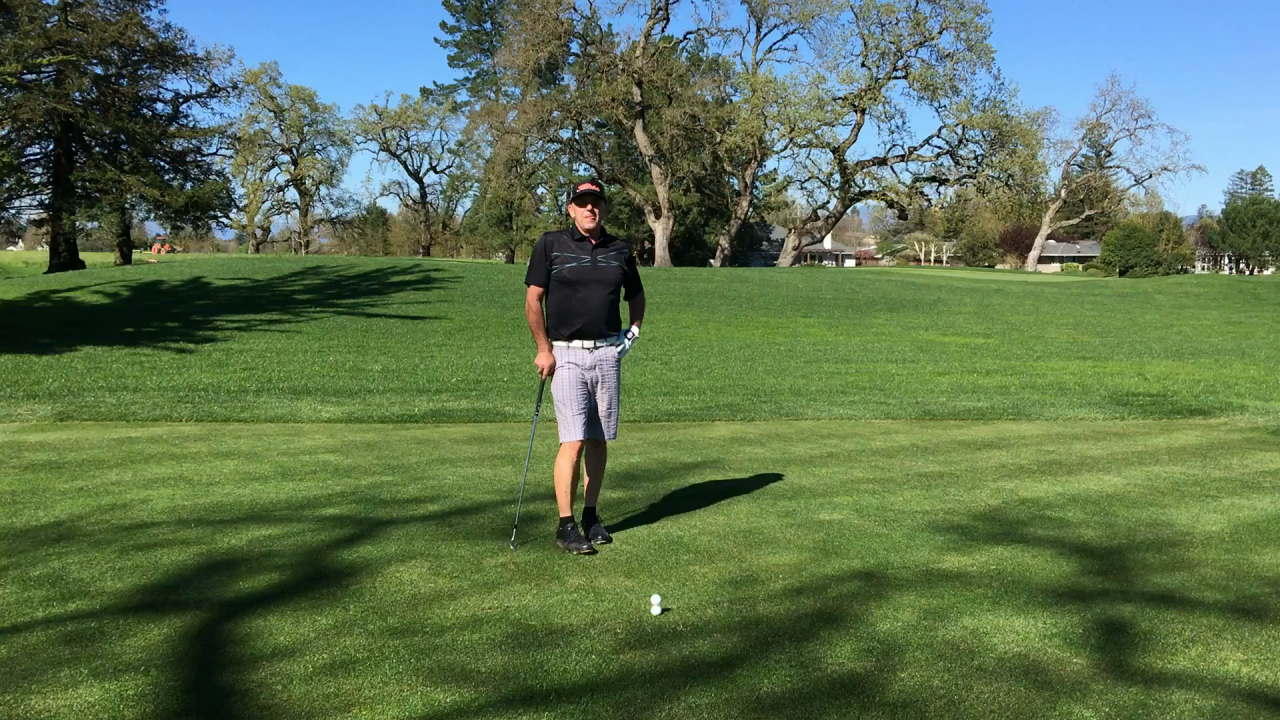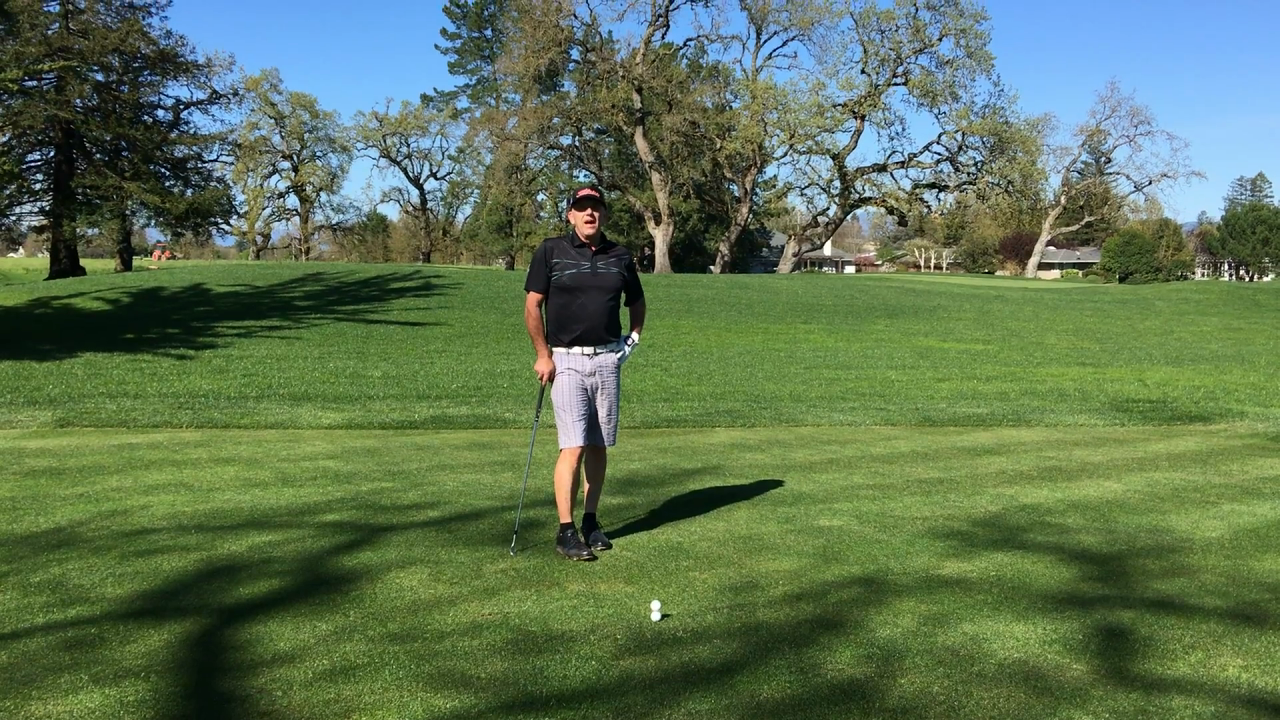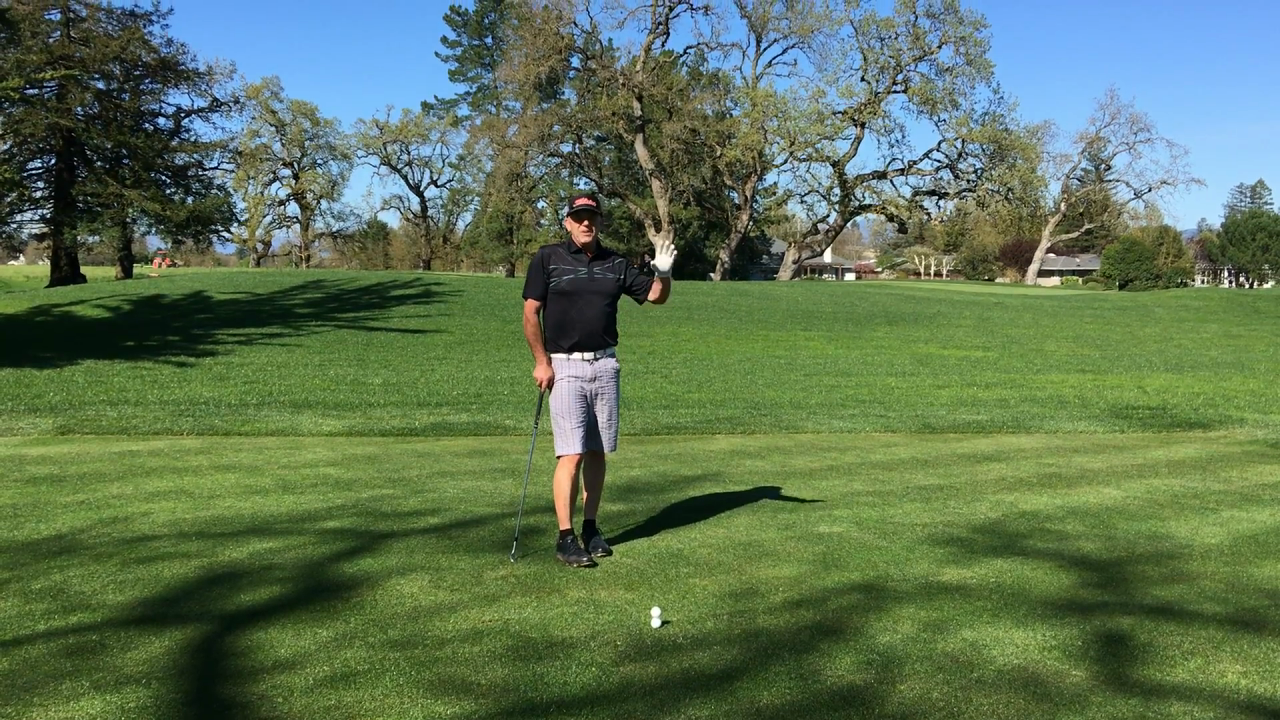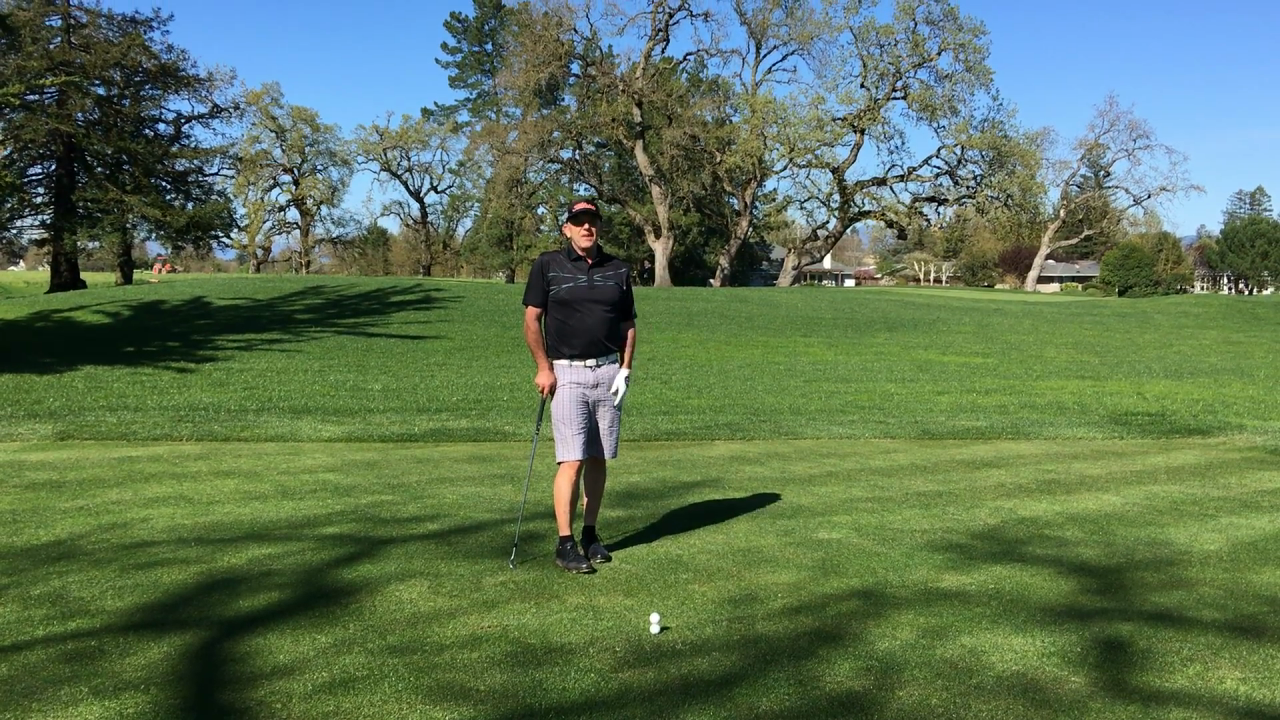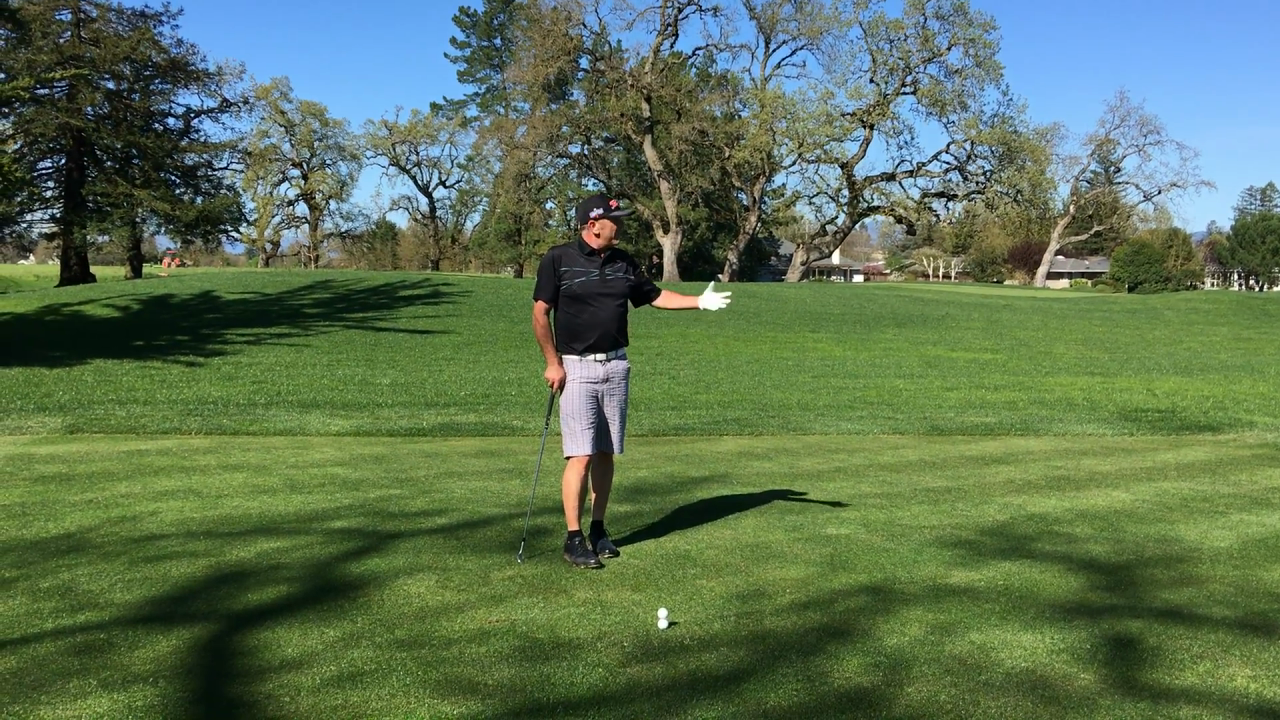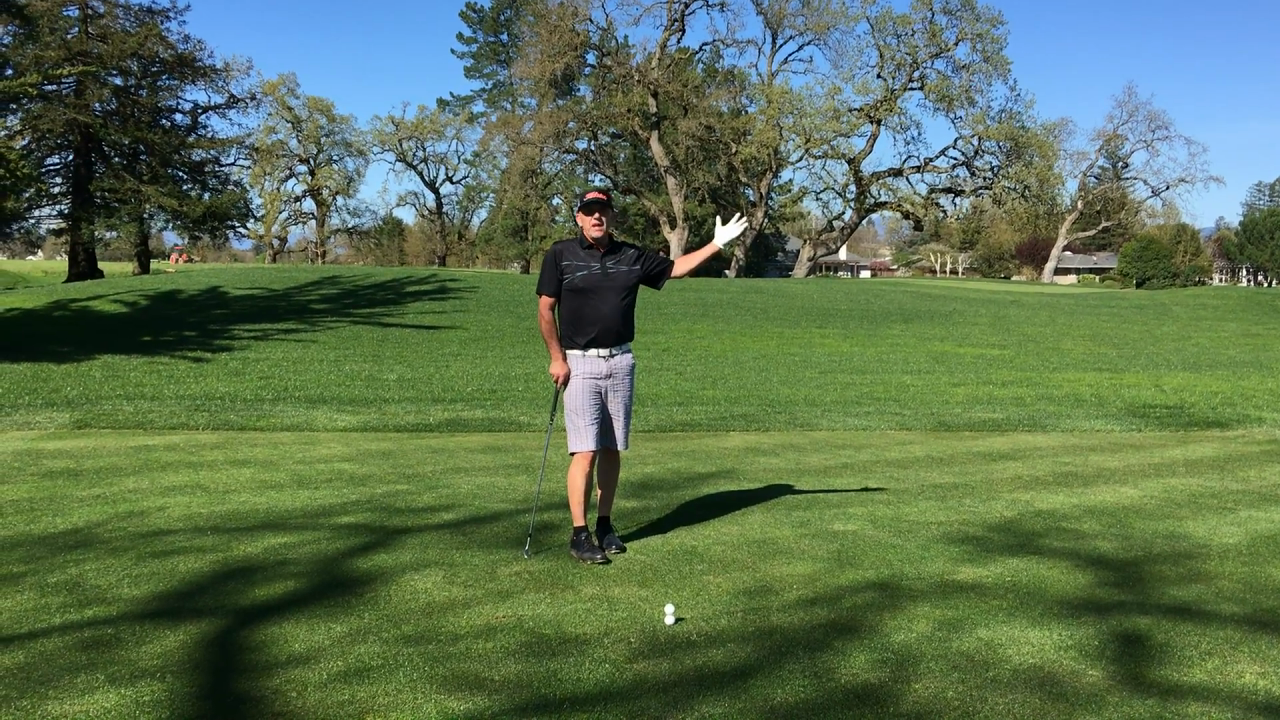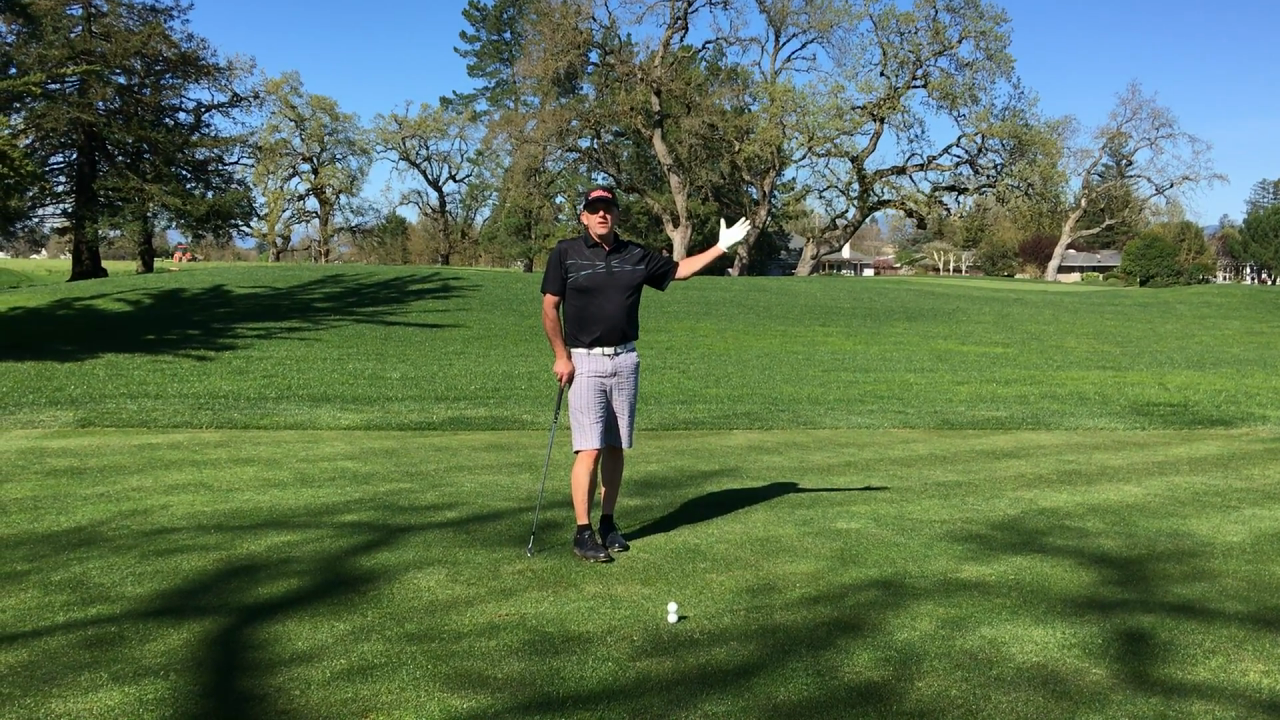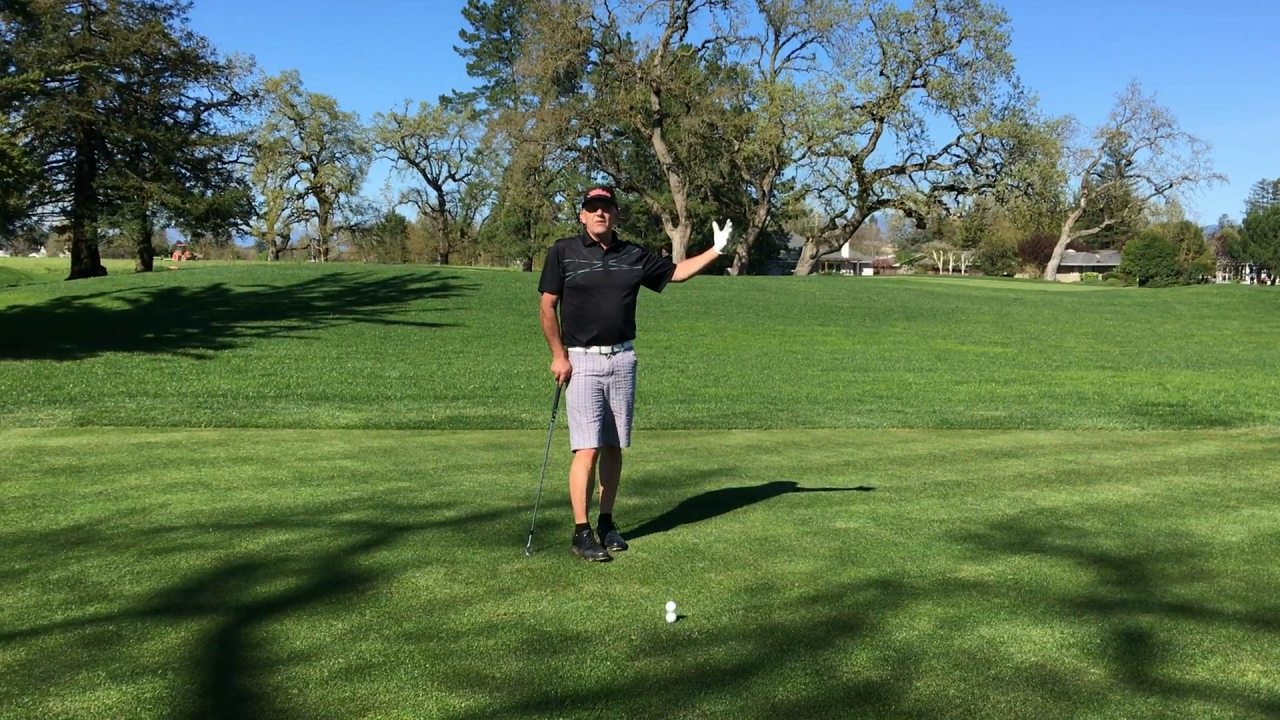
dt=0.7s
person 1, frame 1
left shoulder: (620, 250)
right shoulder: (551, 245)
left elbow: (637, 296)
right elbow: (533, 299)
left wrist: (632, 332)
right wrist: (543, 349)
left hip: (607, 353)
right hip: (566, 354)
left knee: (599, 439)
right knee: (573, 440)
left ankle: (591, 516)
right ankle: (565, 525)
person 1, frame 2
left shoulder: (621, 256)
right shoulder: (551, 251)
left elbow: (637, 302)
right elbow: (533, 305)
left wrist: (632, 339)
right wrist: (542, 354)
left hip: (608, 360)
right hip: (566, 360)
left knee: (599, 445)
right knee: (573, 446)
left ankle: (591, 521)
right ankle: (566, 530)
person 1, frame 3
left shoulder: (616, 263)
right shoulder: (548, 257)
left elbow: (657, 294)
right elbow: (530, 312)
left wrist: (663, 270)
right wrist: (542, 361)
left hip: (606, 365)
right hip: (565, 366)
left knee: (598, 451)
right knee: (572, 454)
left ankle: (591, 527)
right ankle: (566, 537)
person 1, frame 4
left shoulder: (618, 269)
right shoulder: (548, 264)
left elbow: (628, 322)
right elbow: (532, 318)
left wrist: (625, 370)
right wrist: (543, 368)
left hip: (607, 373)
right hip: (566, 373)
left knee: (597, 459)
right knee: (571, 460)
left ankle: (590, 534)
right ankle: (565, 543)
person 1, frame 5
left shoulder: (624, 263)
right shoulder: (558, 259)
left elbow: (657, 296)
right elbow: (540, 313)
left wrist: (699, 300)
right wrist: (553, 363)
left hip: (616, 366)
right hip: (577, 368)
left knee: (606, 454)
right knee: (580, 455)
left ankle: (598, 528)
right ankle: (573, 538)
person 1, frame 6
left shoulder: (632, 256)
right shoulder: (560, 254)
left elbow: (676, 267)
right elbow: (545, 309)
left wrist: (717, 243)
right wrist: (557, 358)
left hip: (620, 362)
right hip: (579, 363)
left knee: (612, 449)
right knee: (585, 451)
left ankle: (604, 525)
right ankle: (579, 534)
person 1, frame 7
left shoulder: (636, 256)
right shoulder: (566, 253)
left elbow: (680, 269)
right elbow: (550, 307)
left wrist: (721, 246)
right wrist: (561, 356)
left hip: (625, 360)
right hip: (584, 361)
left knee: (616, 447)
right knee: (590, 449)
left ankle: (608, 523)
right ankle: (583, 532)
person 1, frame 8
left shoulder: (634, 256)
right shoulder: (563, 251)
left elbow: (676, 272)
right elbow: (548, 306)
left wrist: (716, 249)
right wrist: (558, 355)
left hip: (622, 359)
right hip: (581, 361)
left knee: (613, 447)
right knee: (587, 449)
left ankle: (606, 522)
right ankle: (581, 531)
